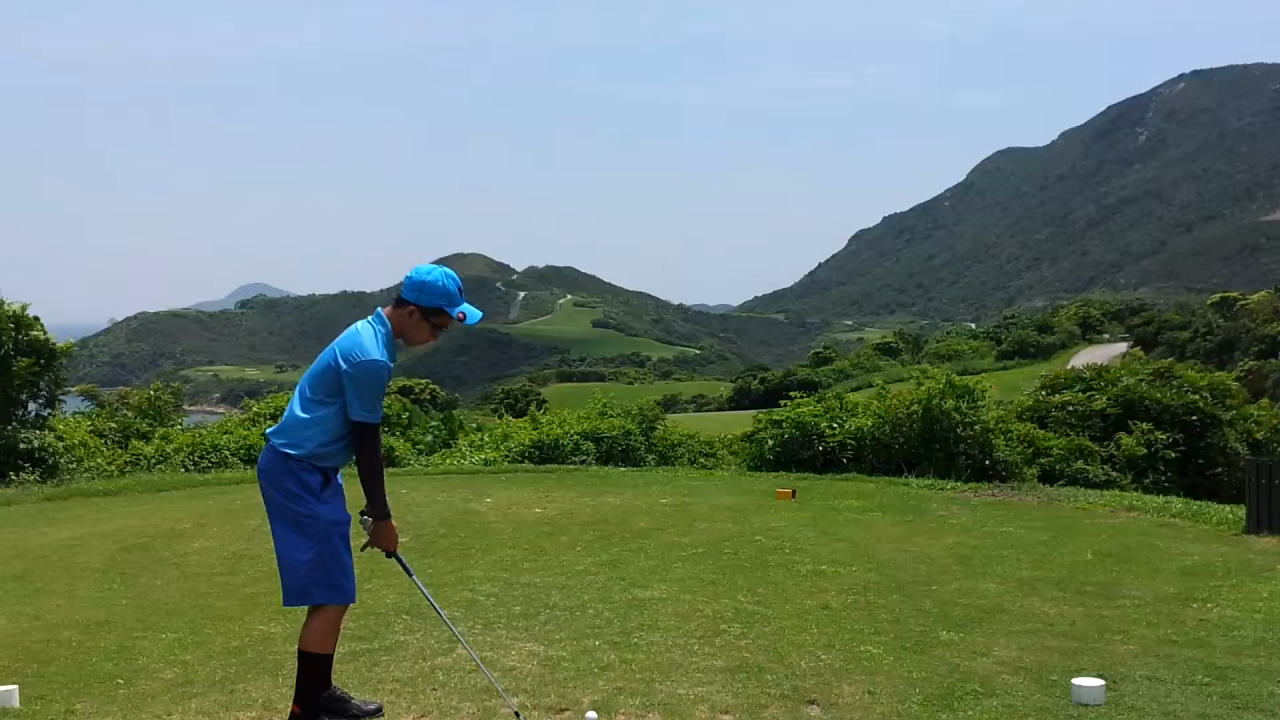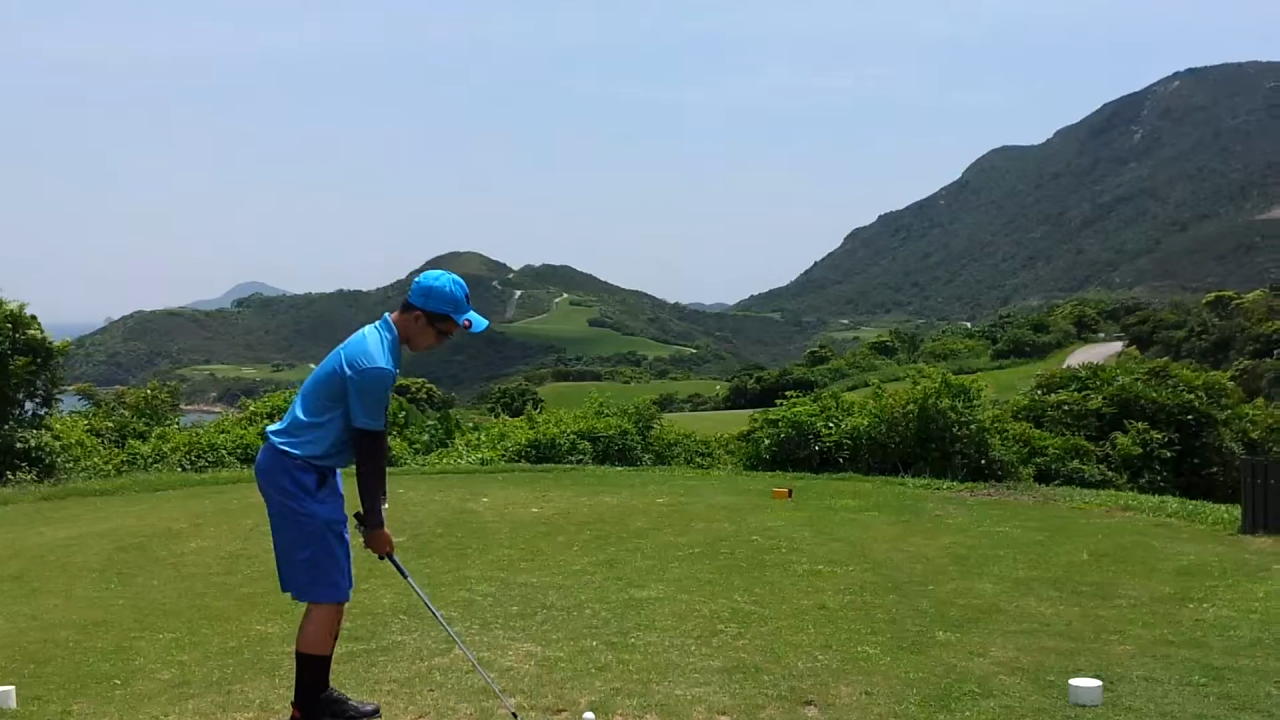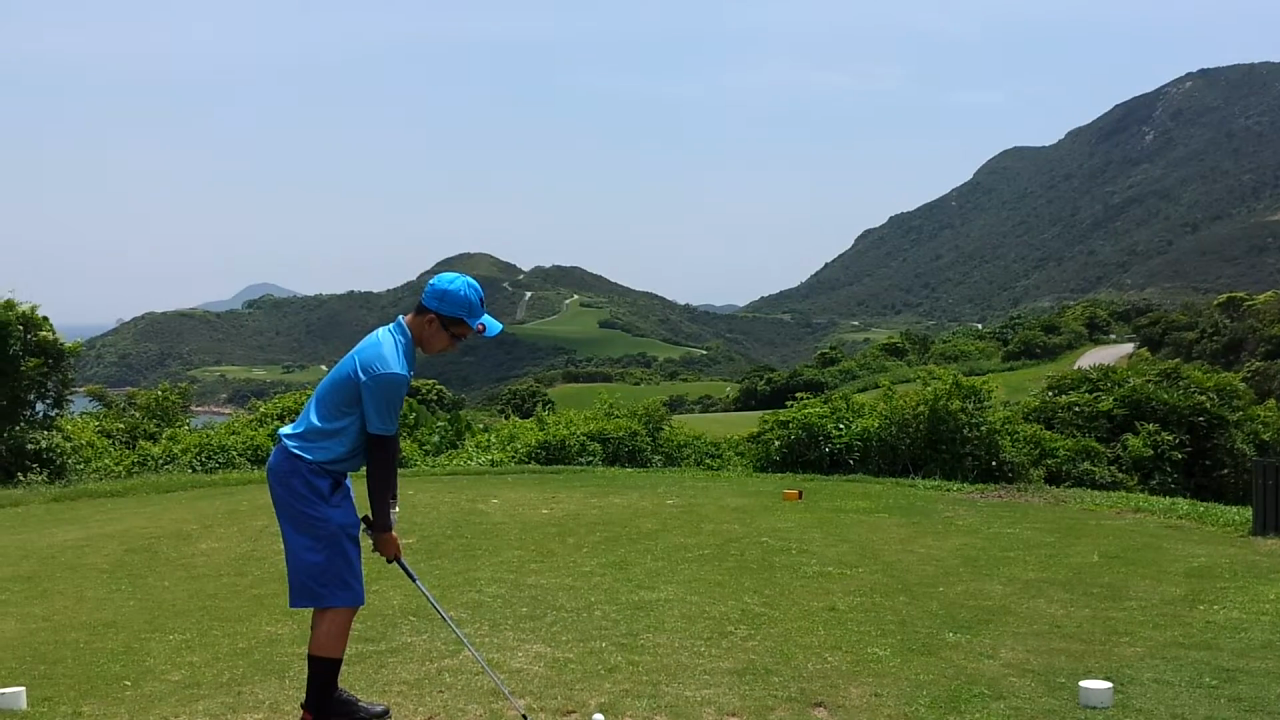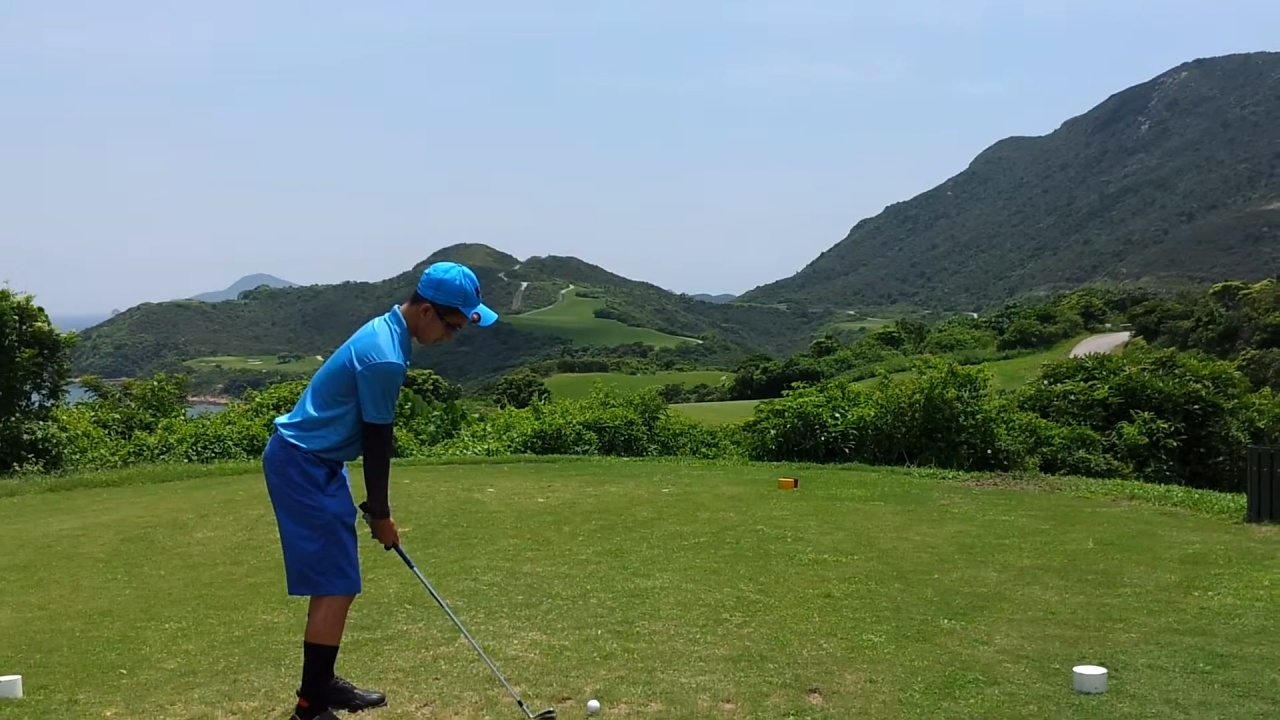
dt=0.3s
person 1, frame 1
left shoulder: (370, 335)
right shoulder: (369, 356)
left elbow: (366, 436)
right elbow: (366, 443)
left wrist: (376, 507)
right wrist: (382, 517)
left hip: (311, 468)
right hip: (297, 472)
left knee: (334, 589)
right knee: (331, 596)
person 1, frame 2
left shoulder: (377, 339)
right shoulder: (374, 363)
left elbow: (374, 441)
right elbow: (367, 449)
left wrist: (377, 508)
right wrist: (375, 524)
left hip: (308, 466)
right hip: (295, 470)
left knee: (332, 589)
right knee: (327, 595)
person 1, frame 3
left shoulder: (390, 340)
right shoulder: (389, 368)
left elbow: (385, 445)
right elbow: (379, 453)
left wrist: (388, 507)
right wrist: (382, 527)
left hip: (314, 469)
right hip: (307, 475)
left knee: (336, 592)
right knee: (339, 597)
person 1, frame 4
left shoulder: (387, 330)
right shoulder: (386, 358)
left elbow: (379, 434)
right elbow: (376, 442)
left wrist: (379, 503)
right wrist: (380, 514)
left hip: (312, 458)
right hip: (303, 464)
left knee: (333, 581)
right knee: (335, 585)
left ankle: (322, 683)
